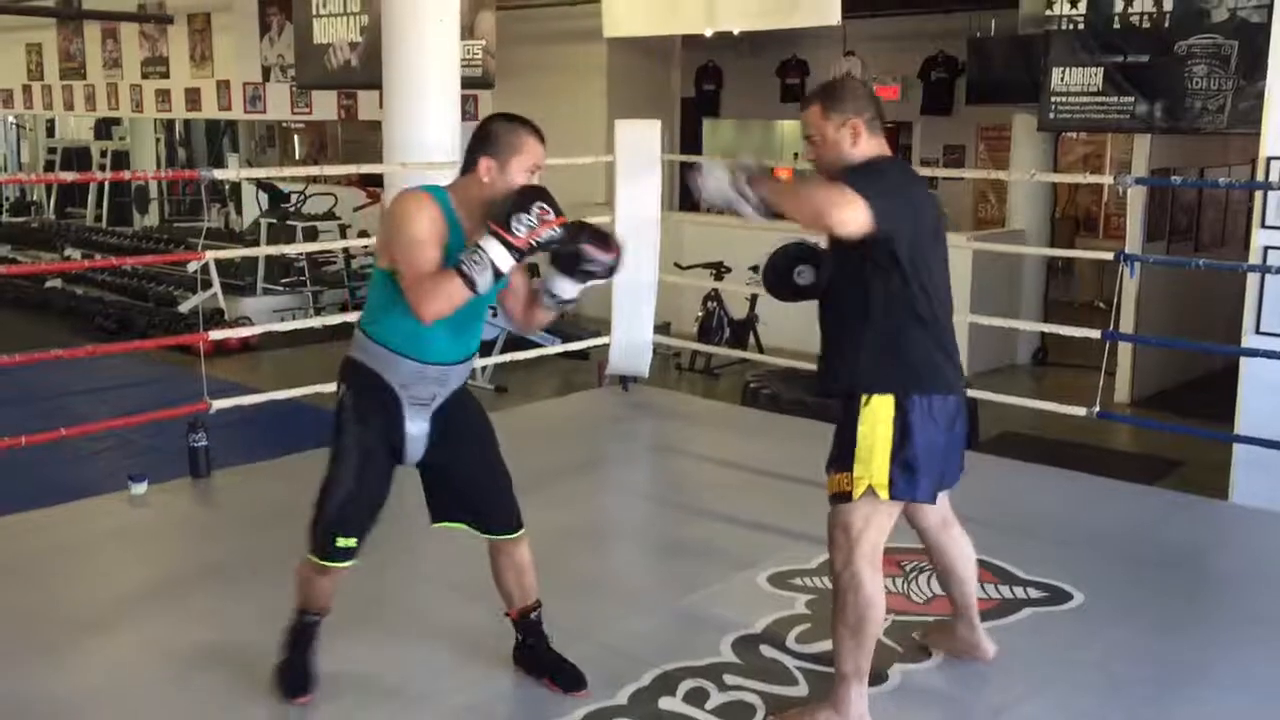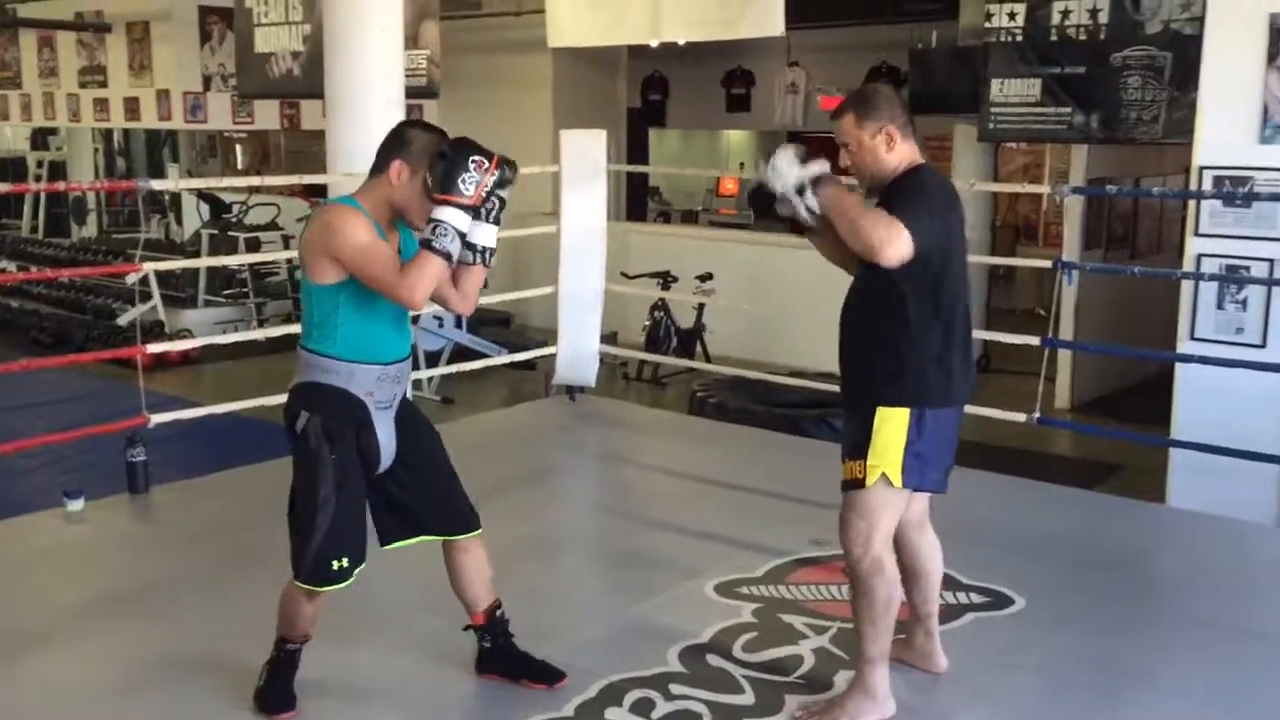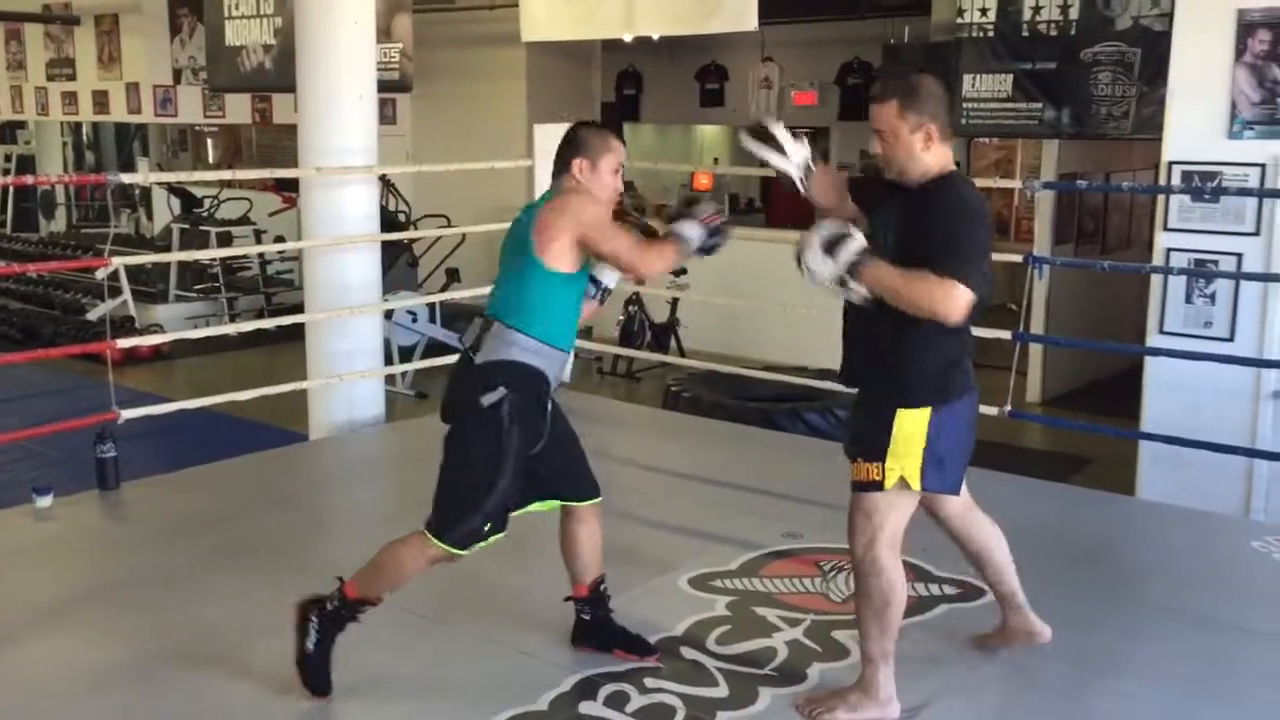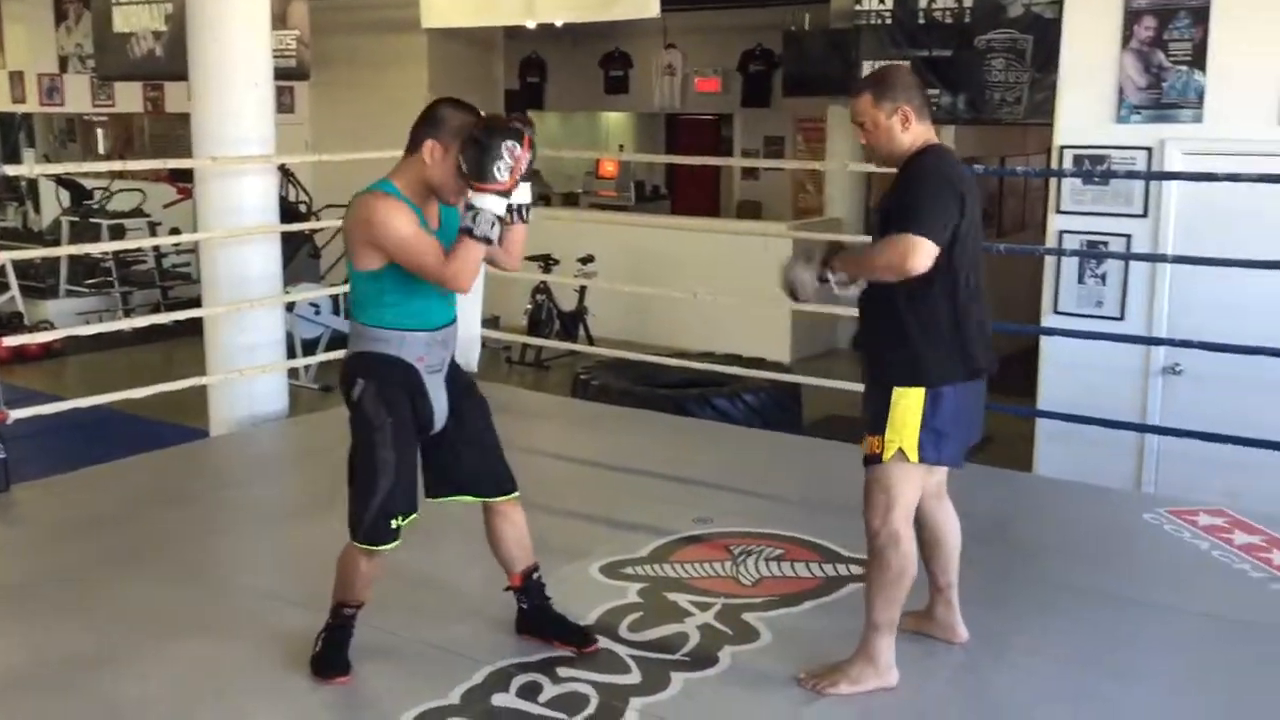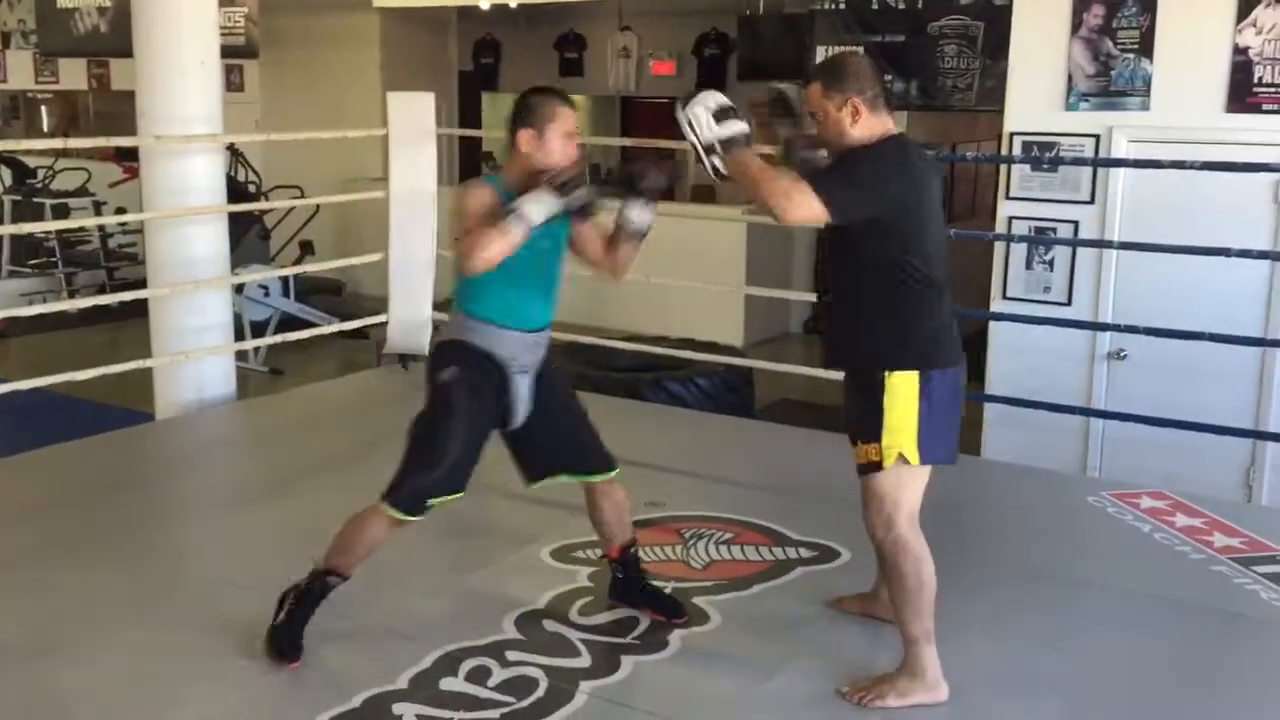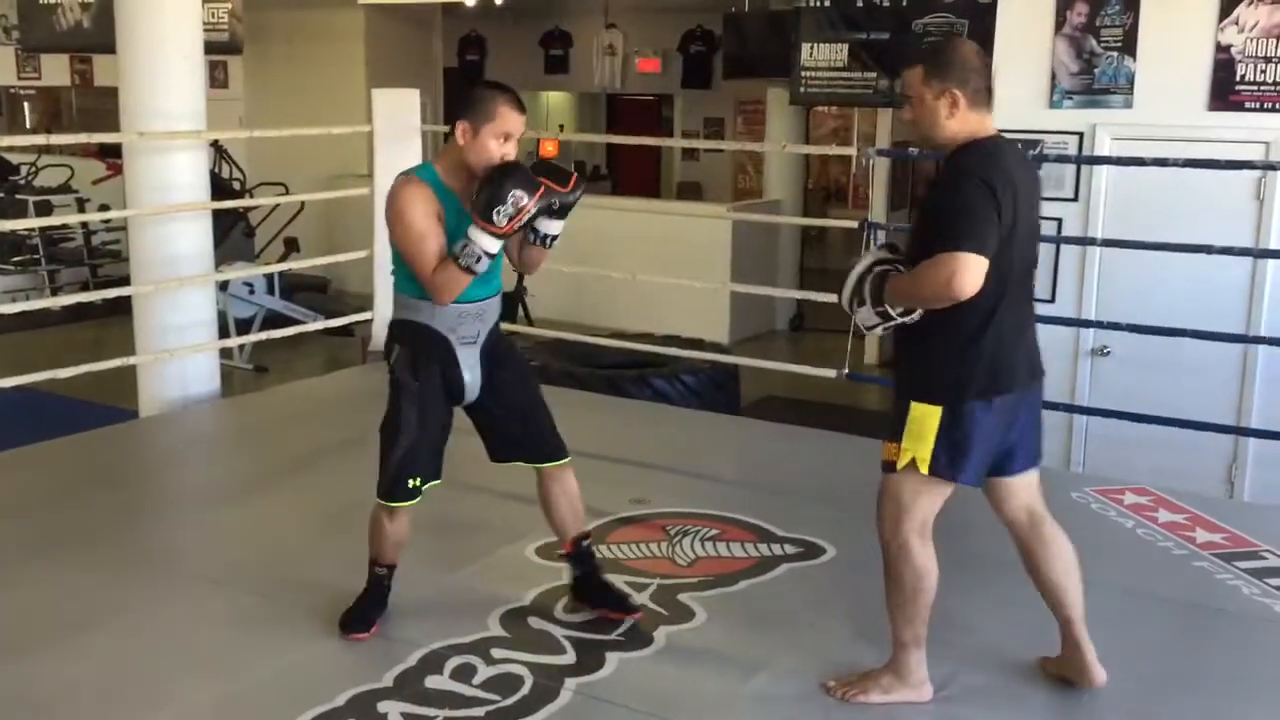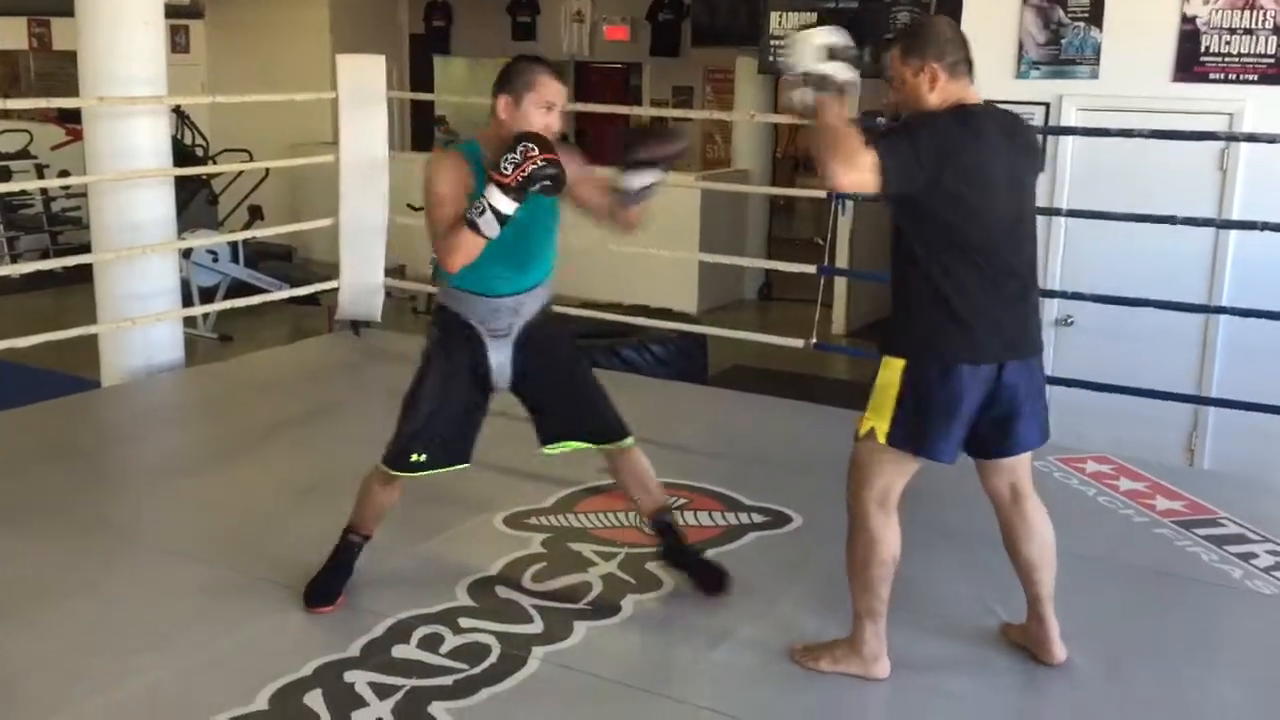
dt=0.7s
person 1, frame 1
left shoulder: (882, 181)
right shoulder: (903, 189)
left elbow: (840, 215)
left wrist: (754, 187)
right wrist: (826, 275)
left hip: (894, 396)
right hip: (928, 387)
left knee: (854, 545)
right knee: (932, 514)
right ankle: (969, 630)
person 1, frame 2
left shoulder: (924, 190)
right shoulder: (905, 195)
left elbow: (887, 249)
right elbow: (858, 256)
left wrist: (820, 183)
right wrist: (808, 206)
left hip: (906, 398)
right hip: (913, 390)
left knee: (865, 537)
right knee: (908, 521)
right ankle: (924, 642)
person 1, frame 3
left shoulder: (960, 210)
right shoulder: (904, 189)
left elbow: (947, 303)
right elbow: (849, 209)
left wrist: (861, 263)
right wrist: (801, 166)
left hip: (917, 400)
right hip: (899, 389)
left knee: (872, 538)
right knee: (954, 507)
right ankle: (1021, 619)
person 1, frame 4
left shoulder: (930, 173)
right shoulder: (930, 172)
left elbow: (911, 257)
left wrist: (840, 263)
right wrist: (853, 261)
left hip: (924, 375)
right hip: (939, 367)
left knee: (887, 512)
right knee: (927, 494)
left ankle: (875, 658)
right ankle: (945, 613)
person 1, frame 5
left shoulder: (883, 166)
right shoulder: (899, 160)
left elbow: (792, 204)
right elbow: (823, 194)
left wrist: (725, 145)
right wrist: (793, 144)
left hip: (904, 366)
right hip: (912, 356)
left knee: (891, 517)
right knee: (892, 495)
left ankle: (923, 670)
right ankle: (891, 595)
person 1, frame 6
left shoulder: (969, 173)
right shoulder: (1011, 163)
left elbow: (957, 278)
left wrist: (885, 288)
right wrist: (907, 277)
left hip: (957, 386)
right hip: (1011, 373)
left knee: (901, 521)
right knee: (1026, 515)
left ankle: (907, 672)
right ankle: (1080, 655)
person 1, frame 7
left shoulder: (941, 136)
right shoulder: (1017, 136)
left elbow: (845, 171)
left wrist: (827, 92)
left hip: (938, 355)
right hip: (1013, 348)
left knee: (872, 491)
right knee: (1013, 489)
left ankle: (866, 646)
right ankle: (1044, 628)
person 2, frame 1
left shoulder: (507, 225)
right shoulder: (416, 210)
left elbow: (526, 321)
right elbow: (426, 305)
left wrist: (568, 275)
right wrist: (504, 246)
left hip: (448, 398)
right hip: (378, 394)
left knee: (506, 526)
right knee: (334, 548)
left ankle: (531, 643)
right ankle: (302, 638)
person 2, frame 2
left shoulder: (407, 229)
right shoulder: (337, 222)
left elbow: (463, 302)
right elbow: (411, 292)
left wrist: (480, 219)
right wrist: (455, 209)
left hip: (392, 406)
right hip: (333, 411)
left knee: (460, 526)
right knee: (322, 567)
left ankle: (495, 647)
right ankle: (282, 663)
person 2, frame 3
left shoulder: (551, 221)
right shoulder: (573, 209)
left elbow: (566, 311)
right elbow: (648, 261)
left wrist: (610, 269)
right wrist: (692, 230)
left hip: (523, 386)
right hip: (501, 387)
left knee: (583, 500)
right knee: (450, 536)
left ankle: (593, 621)
right ankle: (329, 614)
person 2, frame 4
left shoulder: (447, 200)
right shoulder: (377, 209)
left elbow: (509, 256)
right elbow: (457, 276)
left wrist: (513, 182)
right wrist: (489, 190)
left hip: (439, 369)
right hip: (385, 377)
left knee: (501, 493)
right knee: (377, 529)
left ankle: (534, 609)
right ankle: (338, 629)
person 2, frame 5
left shoulder: (564, 204)
right shoulder: (481, 196)
left elbow: (613, 264)
right elbow: (471, 261)
left wrist: (638, 207)
right wrist: (537, 203)
left hip: (529, 366)
right hip: (471, 365)
left knee: (600, 473)
right knee: (407, 502)
left ankle: (628, 580)
right ankle: (302, 600)
person 2, frame 6
left shoulder: (497, 181)
right shoulder: (413, 192)
left elbow: (526, 264)
right elbow: (440, 289)
left wrist: (548, 213)
right wrist: (490, 225)
left hip: (486, 340)
right hip: (425, 345)
left knee: (552, 457)
right knee: (399, 487)
left ankle: (586, 577)
right ankle: (377, 588)
person 2, frame 7
left shoulder: (556, 161)
right shoulder: (452, 166)
left elbow: (624, 219)
right elbow: (451, 258)
left wrist: (644, 170)
right wrist: (503, 190)
left hip: (531, 327)
right hip: (463, 332)
left knee: (613, 438)
right knee: (404, 460)
left ankle: (673, 542)
right ankle: (344, 558)
